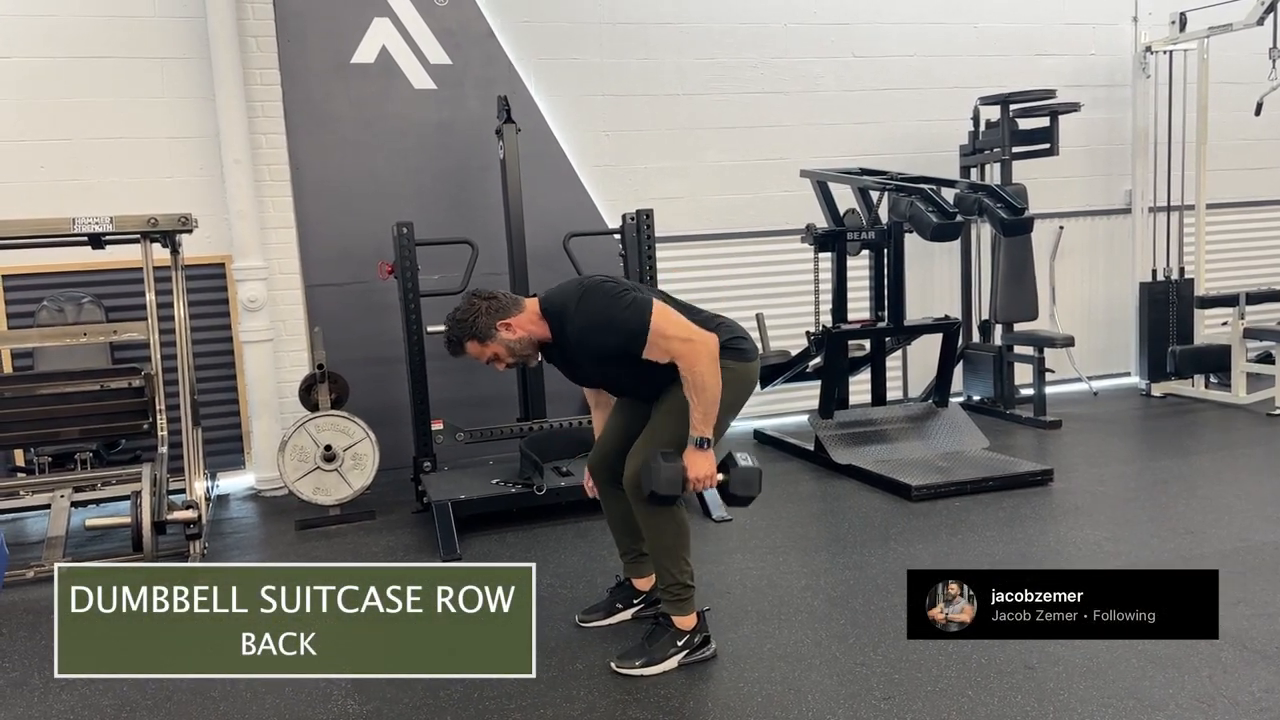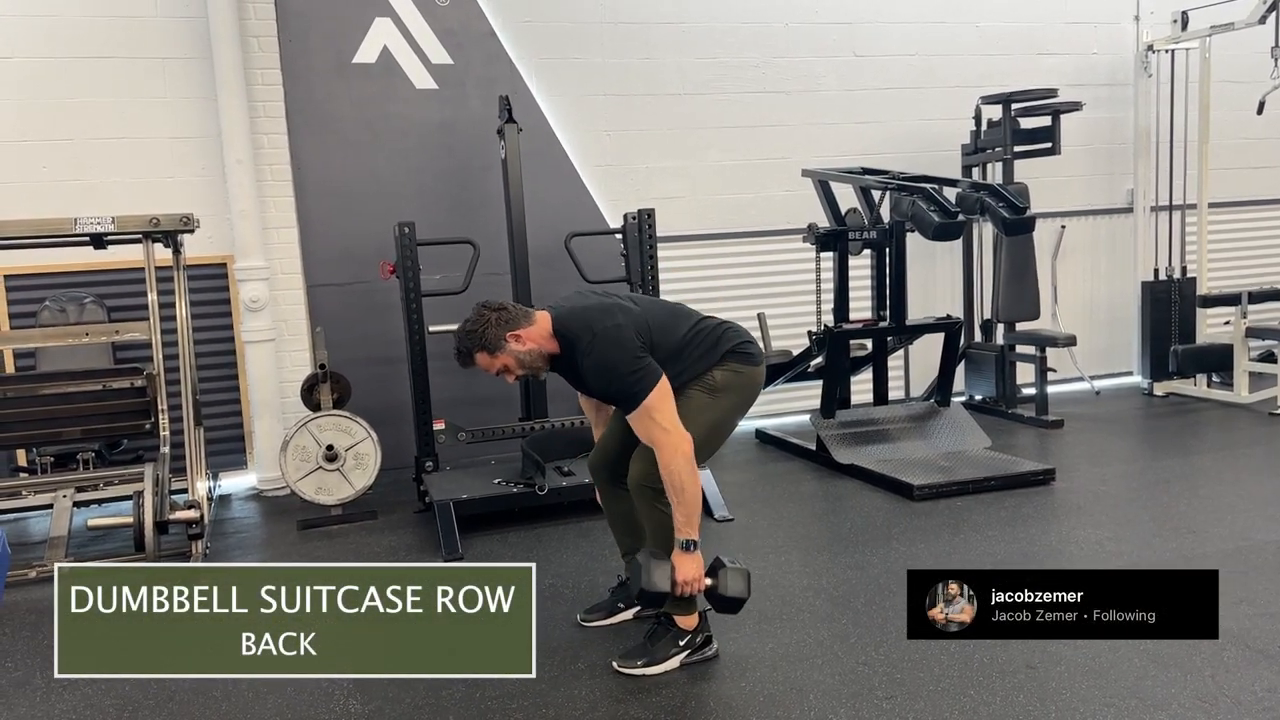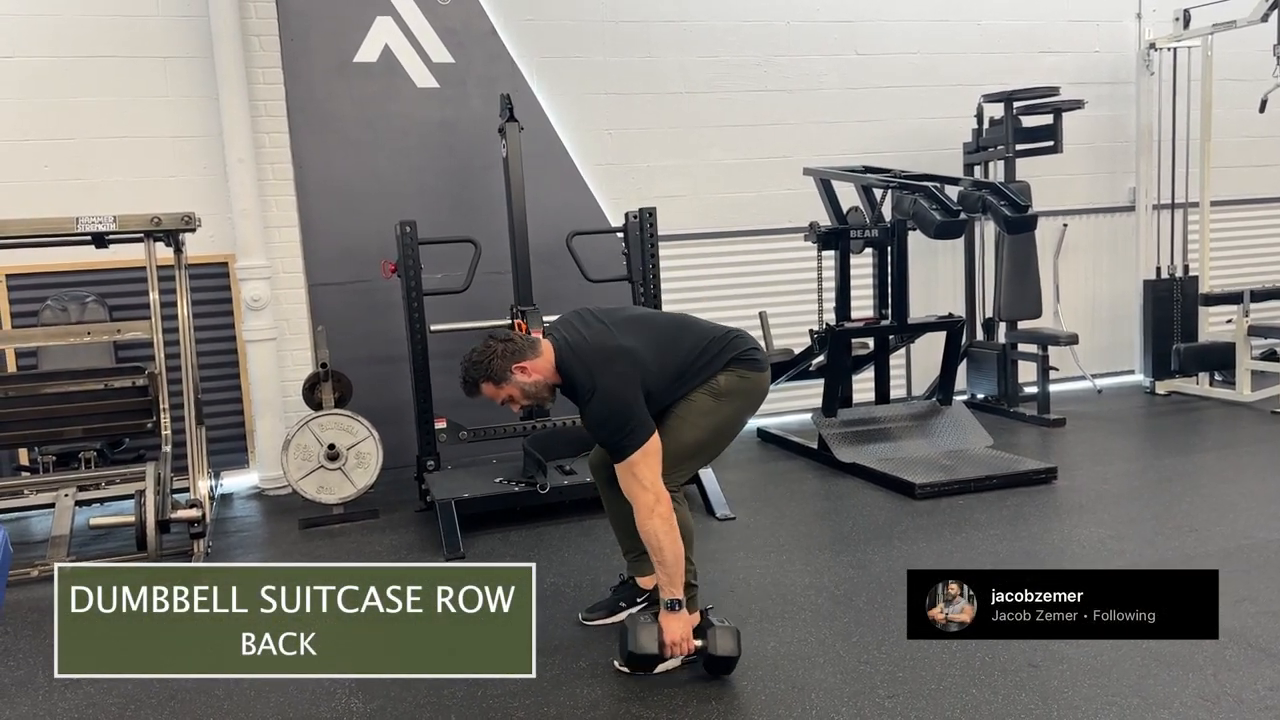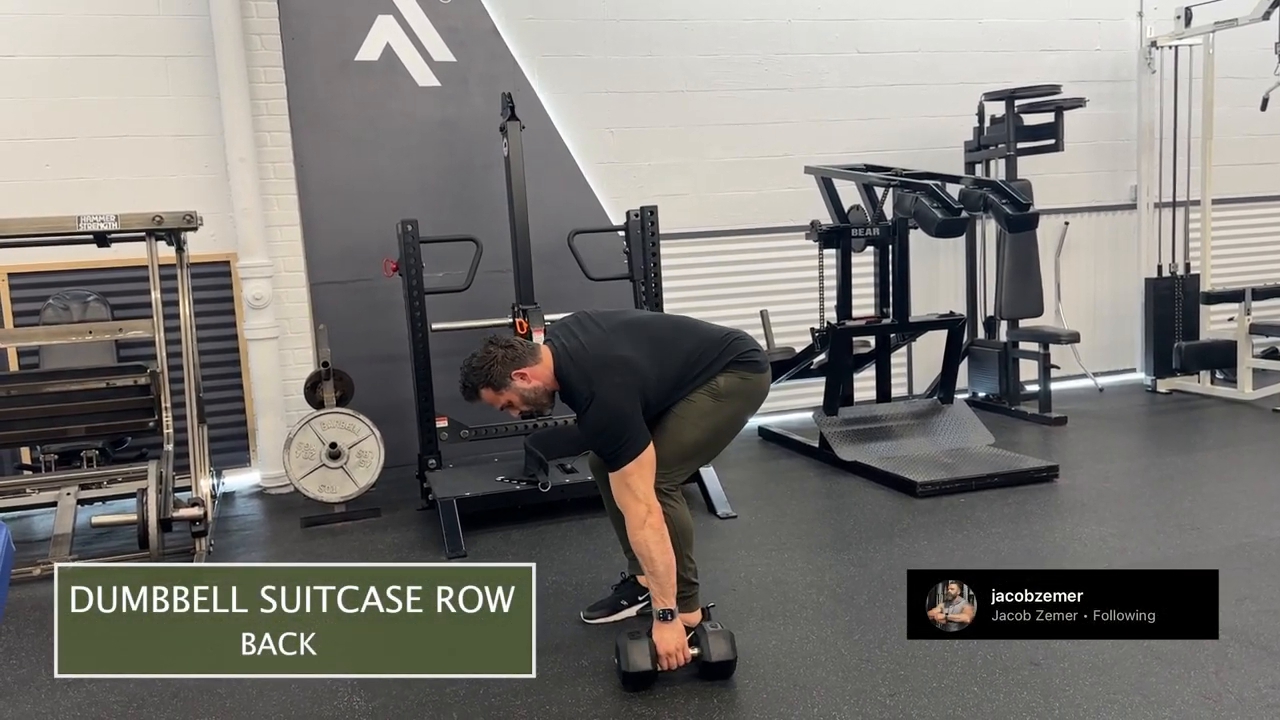
dt=0.3s
person 1, frame 1
left shoulder: (590, 310)
right shoulder: (553, 334)
left elbow: (701, 345)
right elbow: (600, 382)
left wrist: (700, 445)
right wrist: (601, 445)
left hip: (724, 362)
left knee: (646, 477)
right knee: (606, 466)
left ankle: (686, 628)
right ankle: (643, 587)
person 1, frame 2
left shoulder: (602, 346)
right shoulder: (558, 332)
left elbow: (672, 442)
right elbow: (595, 391)
left wrist: (687, 546)
right wrist: (606, 443)
left hip: (730, 367)
left knee: (649, 477)
right knee: (605, 466)
left ankle: (688, 628)
person 1, frame 3
left shoulder: (604, 388)
right shoulder: (557, 341)
left elbow: (650, 502)
left wrist: (672, 609)
left hip: (737, 372)
right hip: (690, 370)
left knee: (656, 481)
right knee: (606, 466)
left ankle: (690, 621)
right ankle: (645, 584)
person 1, frame 4
left shoulder: (603, 397)
right shoulder: (557, 344)
left elbow: (642, 512)
left wrist: (666, 619)
left hip: (736, 372)
right hip: (695, 368)
left knee: (656, 478)
right knee: (605, 465)
left ankle: (688, 620)
right ankle: (644, 584)
